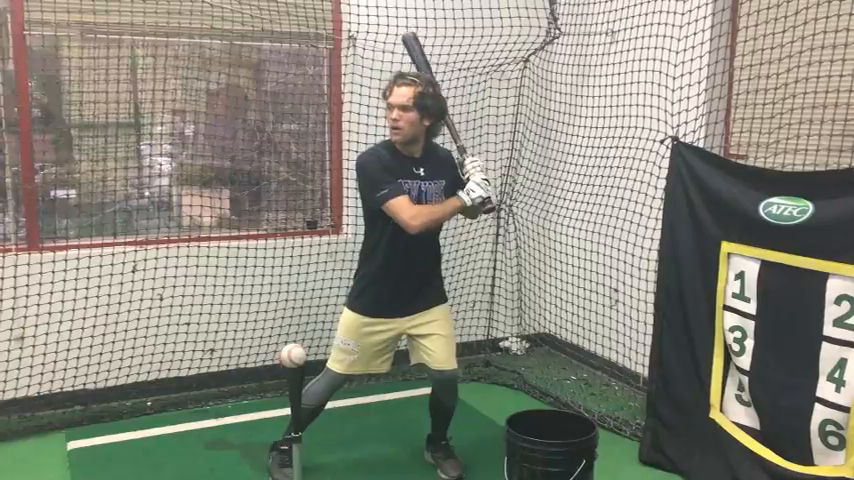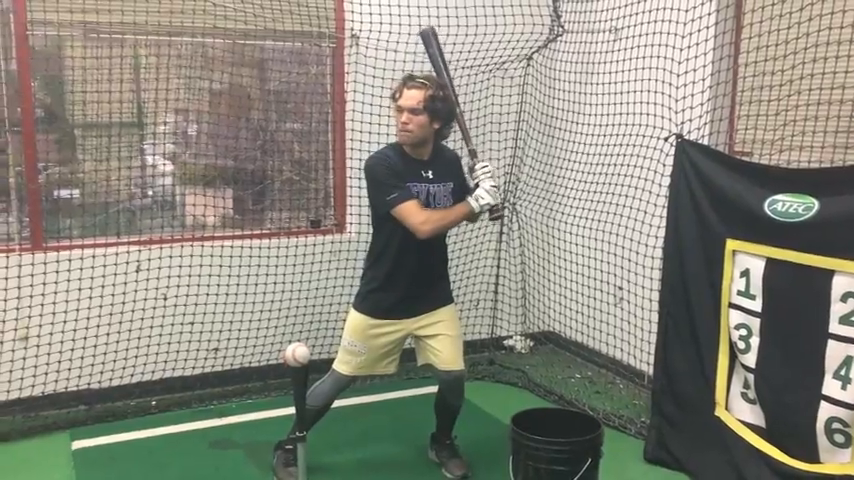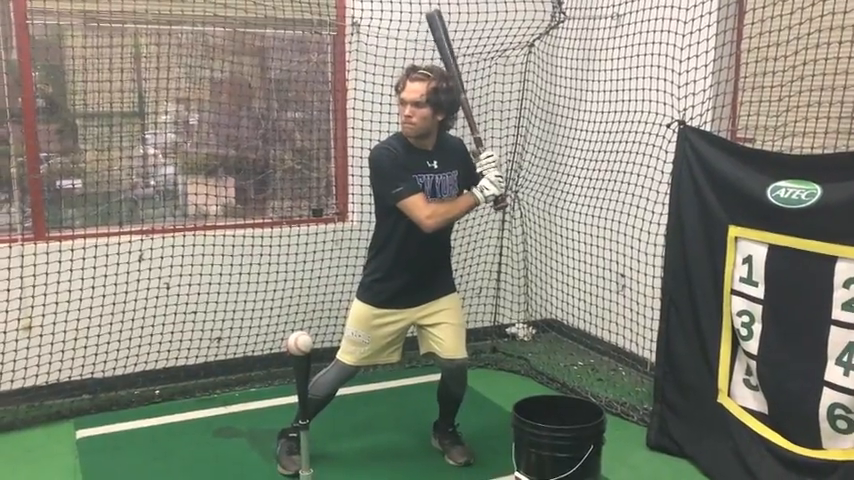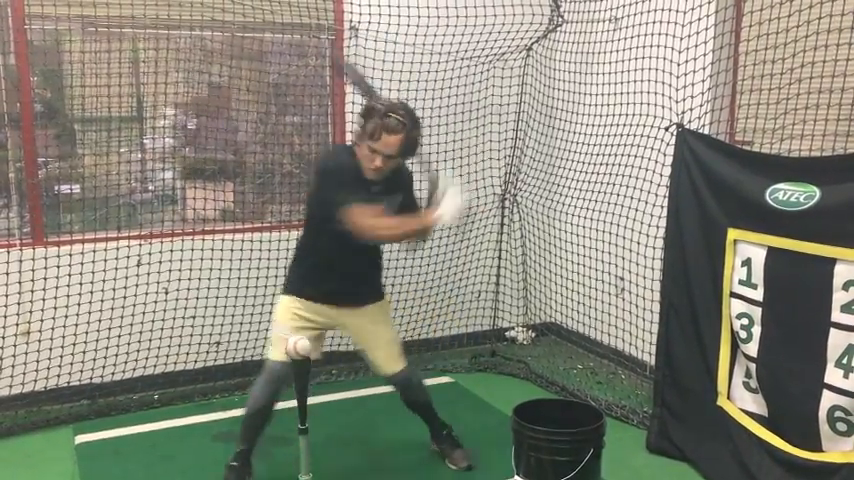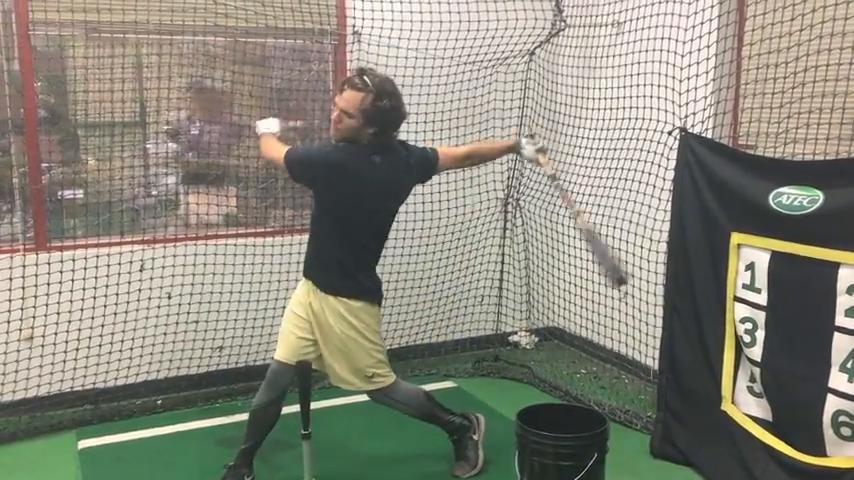
dt=0.7s
person 1, frame 1
left shoulder: (442, 160)
right shoulder: (373, 162)
left elbow: (471, 212)
right elbow: (413, 220)
left wrist: (476, 191)
right wrist: (465, 194)
left hip: (427, 297)
right hip: (374, 300)
left knee: (446, 375)
right knee: (334, 376)
left ankle: (438, 444)
right ankle: (284, 446)
person 1, frame 2
left shoulder: (449, 162)
right shoulder: (382, 164)
left elbow: (464, 215)
right elbow: (422, 224)
left wrist: (480, 190)
right wrist: (475, 201)
left hip: (434, 297)
right hip: (381, 301)
left knee: (453, 375)
right knee: (340, 378)
left ankle: (442, 442)
right ankle: (289, 446)
person 1, frame 3
left shoulder: (455, 150)
right shoulder: (386, 156)
left elbow: (478, 193)
right elbow: (428, 218)
left wrist: (488, 177)
right wrist: (479, 194)
left hip: (437, 287)
right hip: (384, 291)
left knee: (455, 364)
right knee: (344, 367)
left ankle: (445, 430)
right ankle: (292, 434)
person 1, frame 4
left shoulder: (400, 181)
right shoulder: (336, 161)
left elbow: (411, 232)
right elbow: (374, 228)
left wrist: (435, 210)
right wrist: (437, 216)
left hip: (360, 296)
right hip: (304, 292)
left knee: (397, 372)
right knee: (275, 374)
left ankle: (440, 432)
person 1, frame 5
left shoulder: (335, 162)
left elbow: (273, 152)
right elbow: (461, 155)
left wrist: (266, 129)
left hip: (347, 298)
right hip: (315, 288)
left knee: (379, 385)
right knee: (278, 377)
left ankle: (462, 427)
